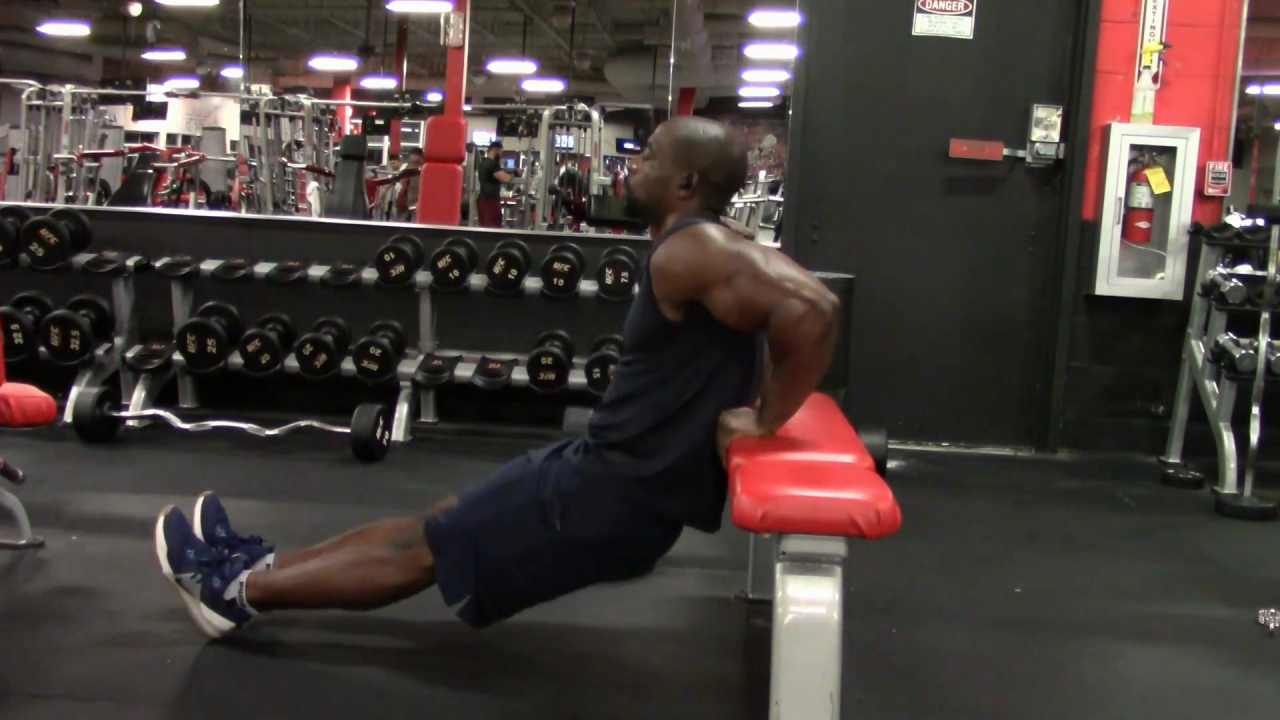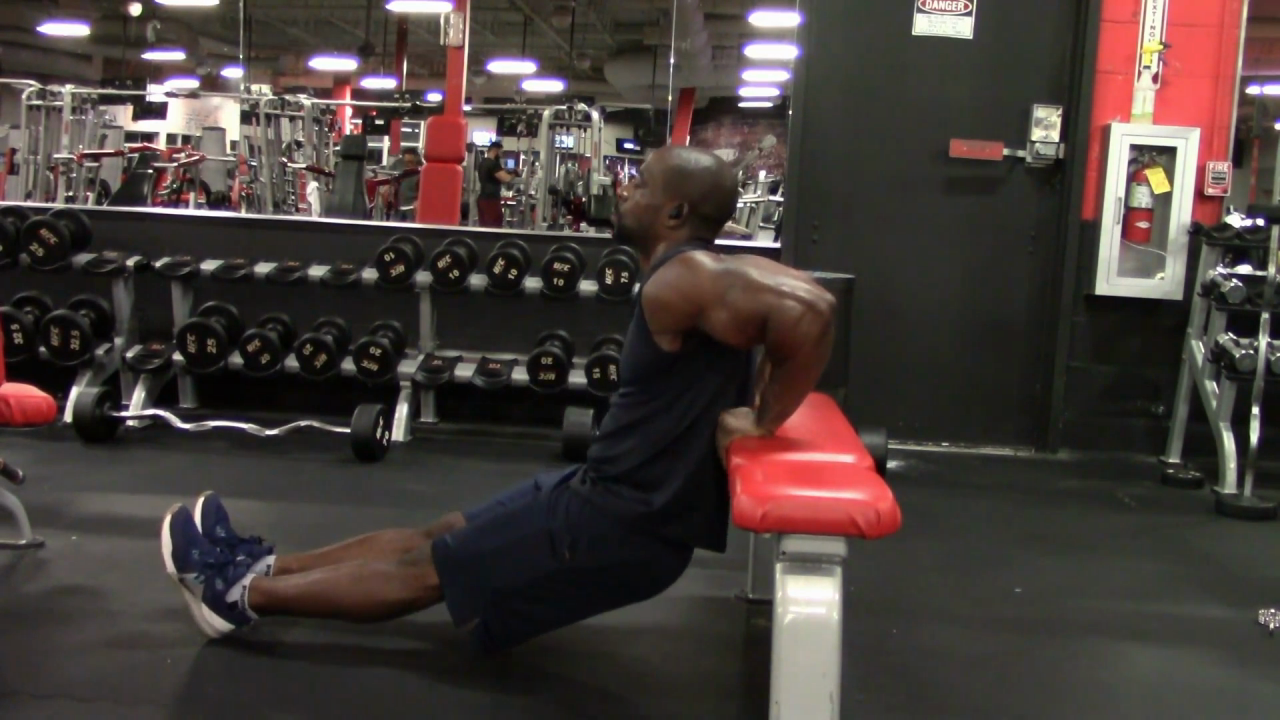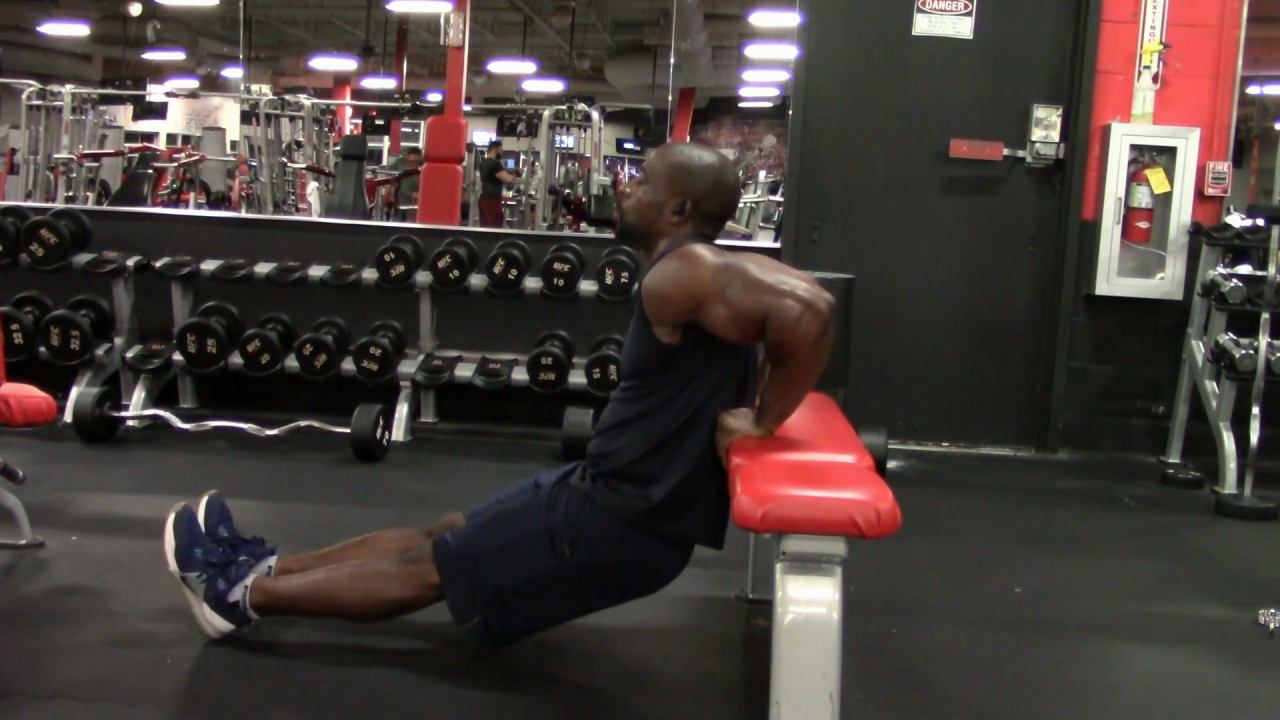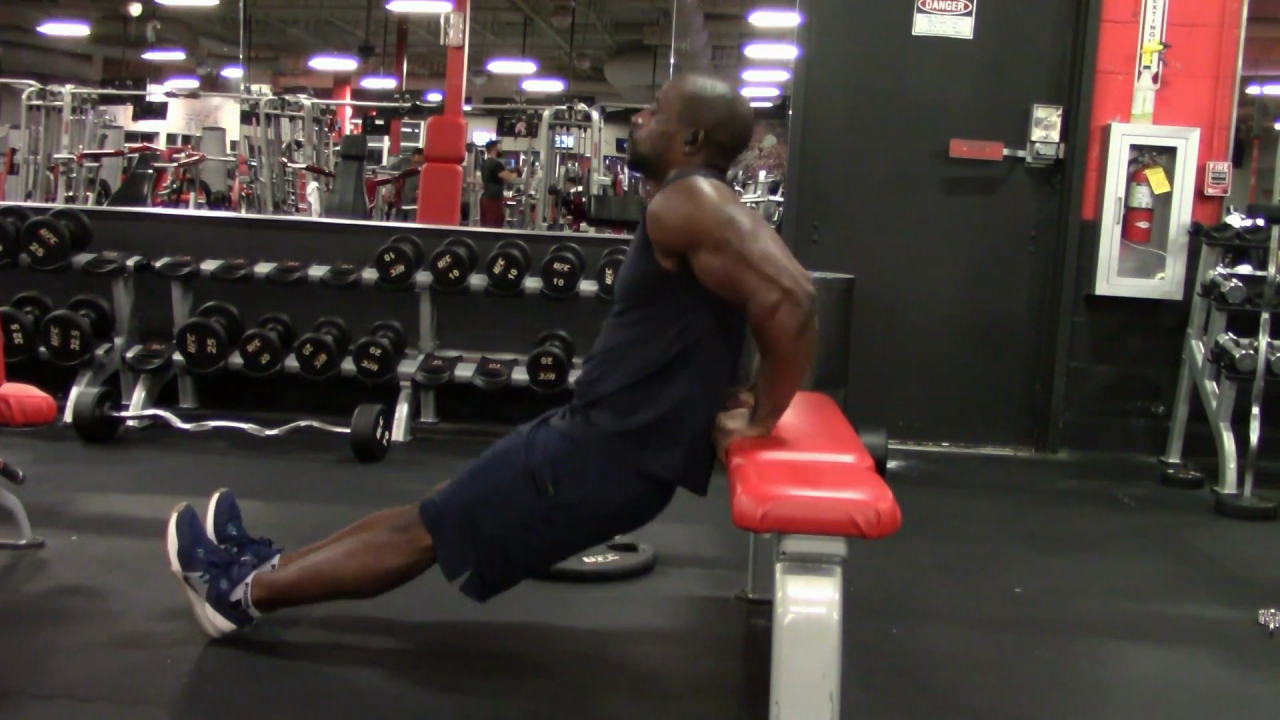
dt=0.4s
person 1, frame 1
left shoulder: (690, 252)
right shoulder: (705, 250)
left elbow: (812, 311)
right elbow: (788, 315)
left wrist: (765, 422)
right wrist: (754, 399)
left hip: (621, 493)
right hip: (611, 465)
left knee: (427, 551)
right knee: (439, 521)
left ankle: (238, 589)
right ankle: (263, 564)
person 1, frame 2
left shoulder: (681, 282)
right shoulder: (700, 275)
left elbow: (810, 311)
right elbow: (789, 300)
left wrist: (763, 423)
right wrist: (756, 403)
left hip: (628, 523)
right hip: (617, 490)
left knee: (432, 569)
right knee: (442, 534)
left ankle: (240, 593)
right ankle: (262, 566)
person 1, frame 3
left shoulder: (681, 274)
right shoulder: (702, 270)
left elbow: (809, 312)
right elbow: (793, 302)
left wrist: (763, 423)
right wrist: (755, 402)
left hip: (627, 519)
right hip: (616, 488)
left knee: (433, 568)
right knee: (442, 535)
left ankle: (241, 594)
right ankle: (267, 568)
person 1, frame 4
left shoulder: (689, 202)
right shoulder: (703, 204)
left elbow: (789, 301)
right elbow: (771, 302)
left wrist: (764, 422)
right wrist: (747, 399)
left hip: (611, 453)
right hip: (606, 431)
left knee: (427, 533)
right knee: (438, 509)
left ankle: (243, 594)
right ankle: (271, 567)
